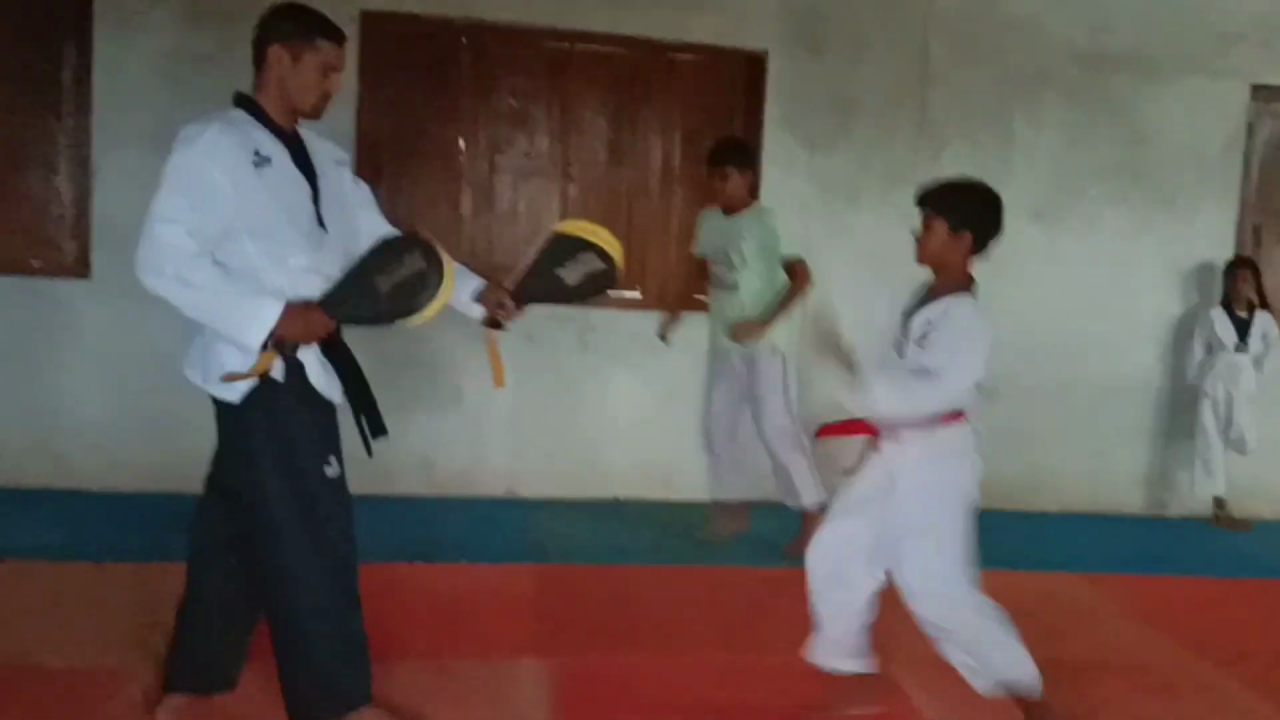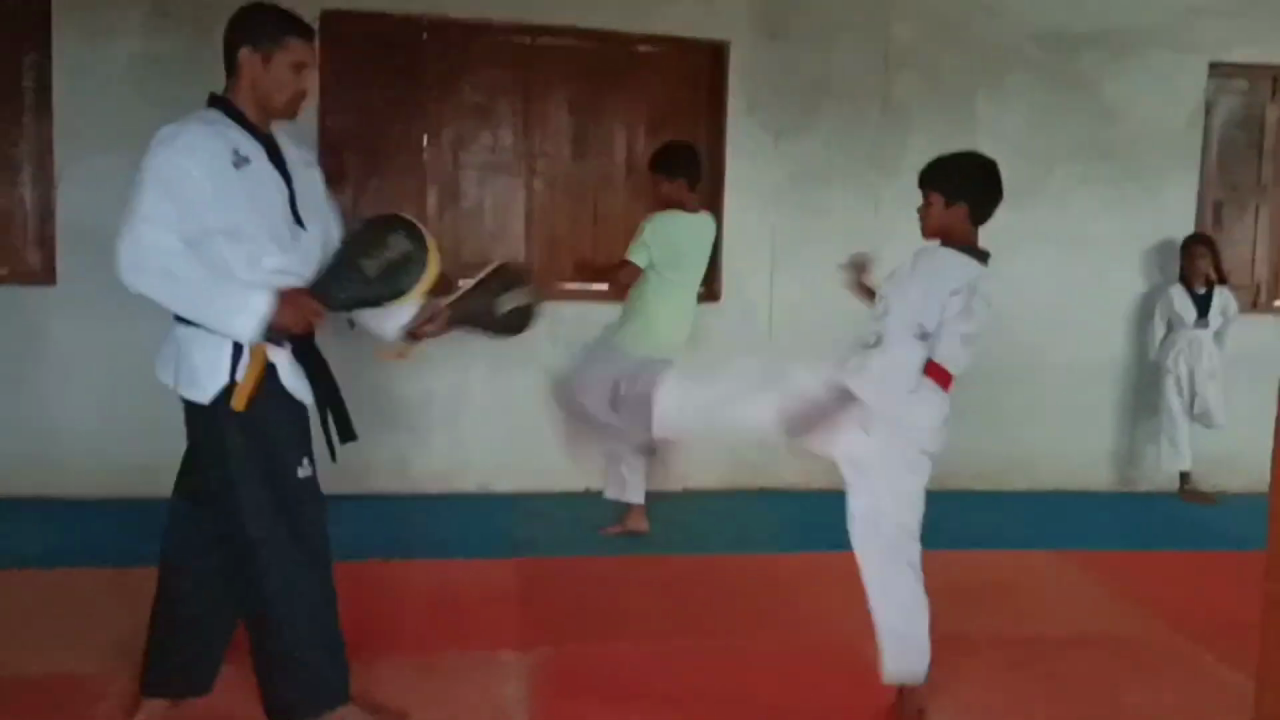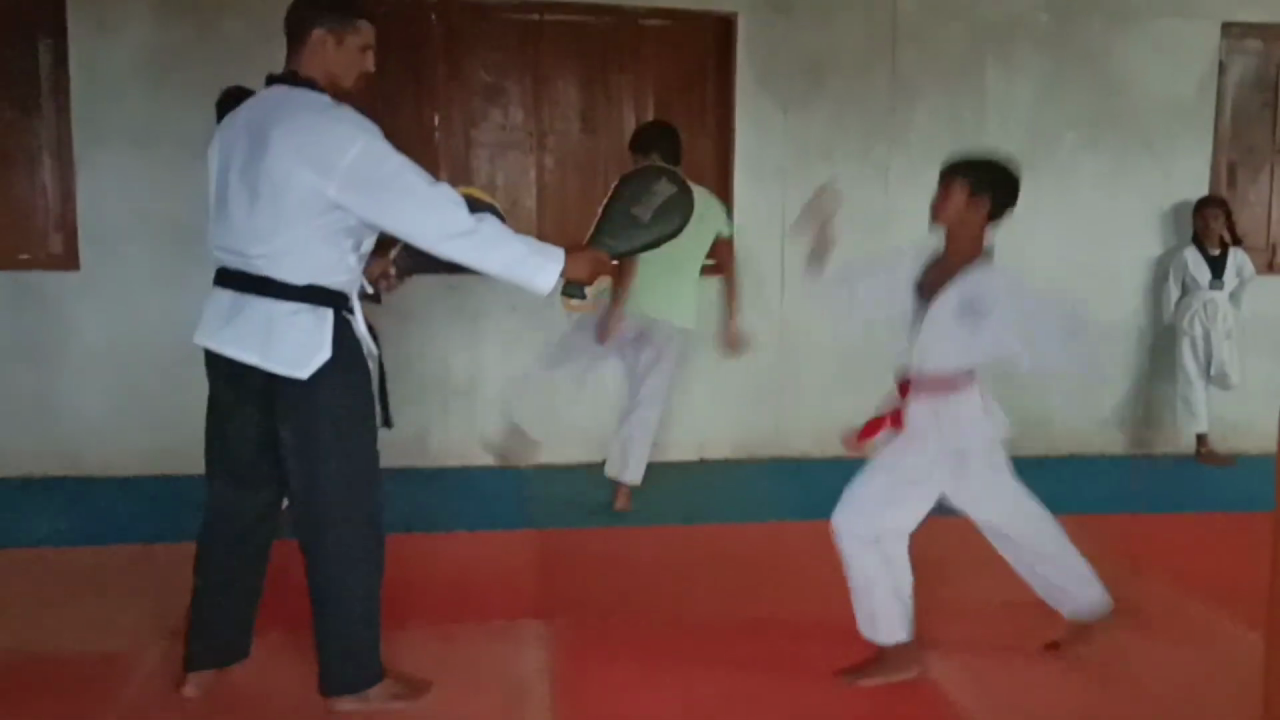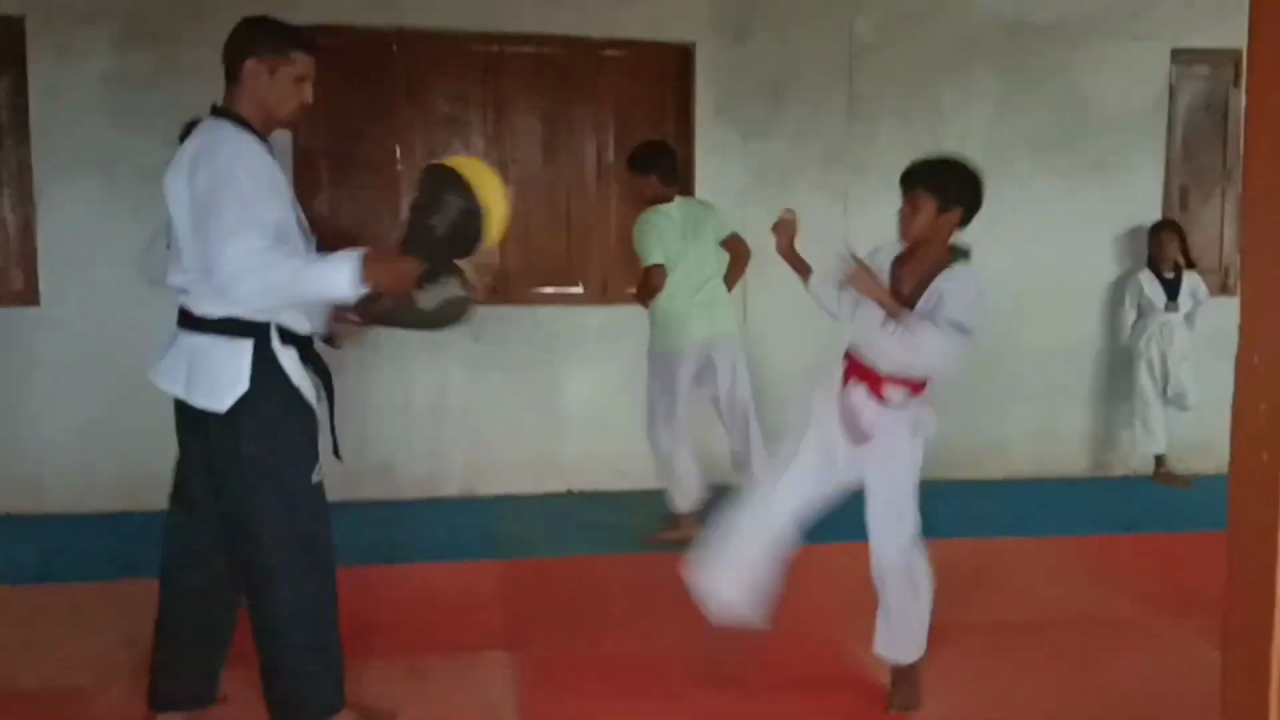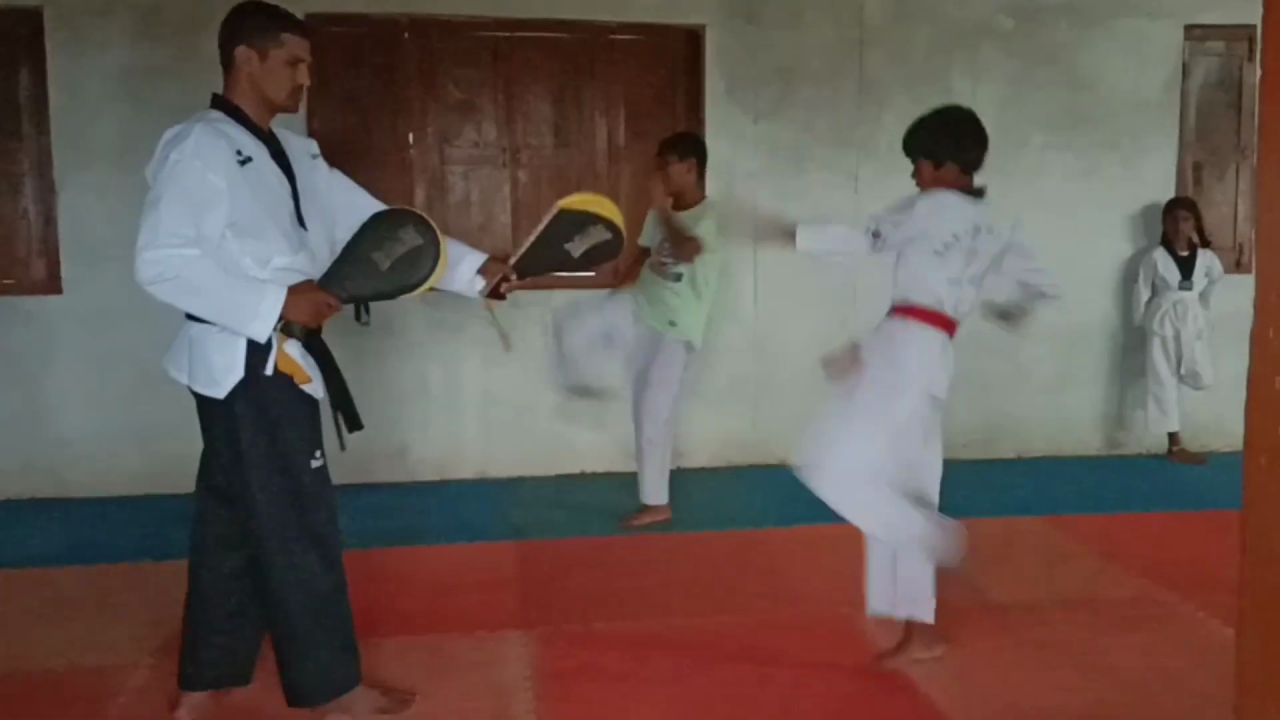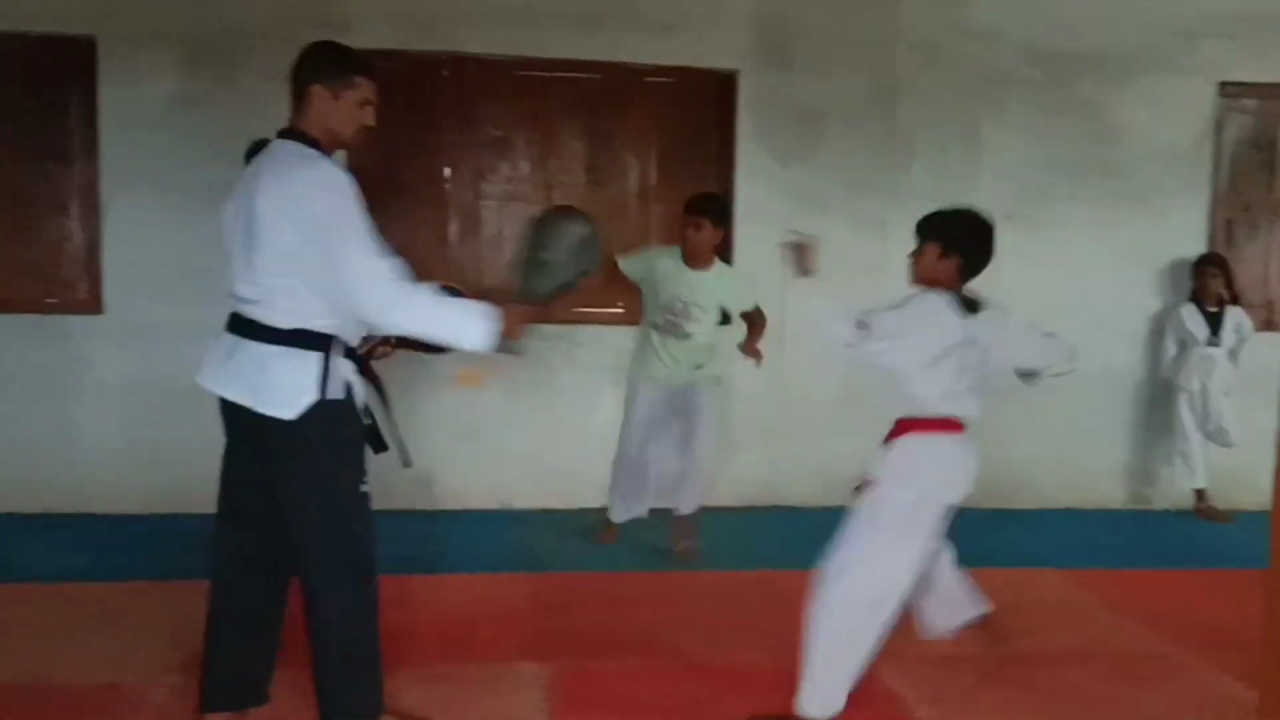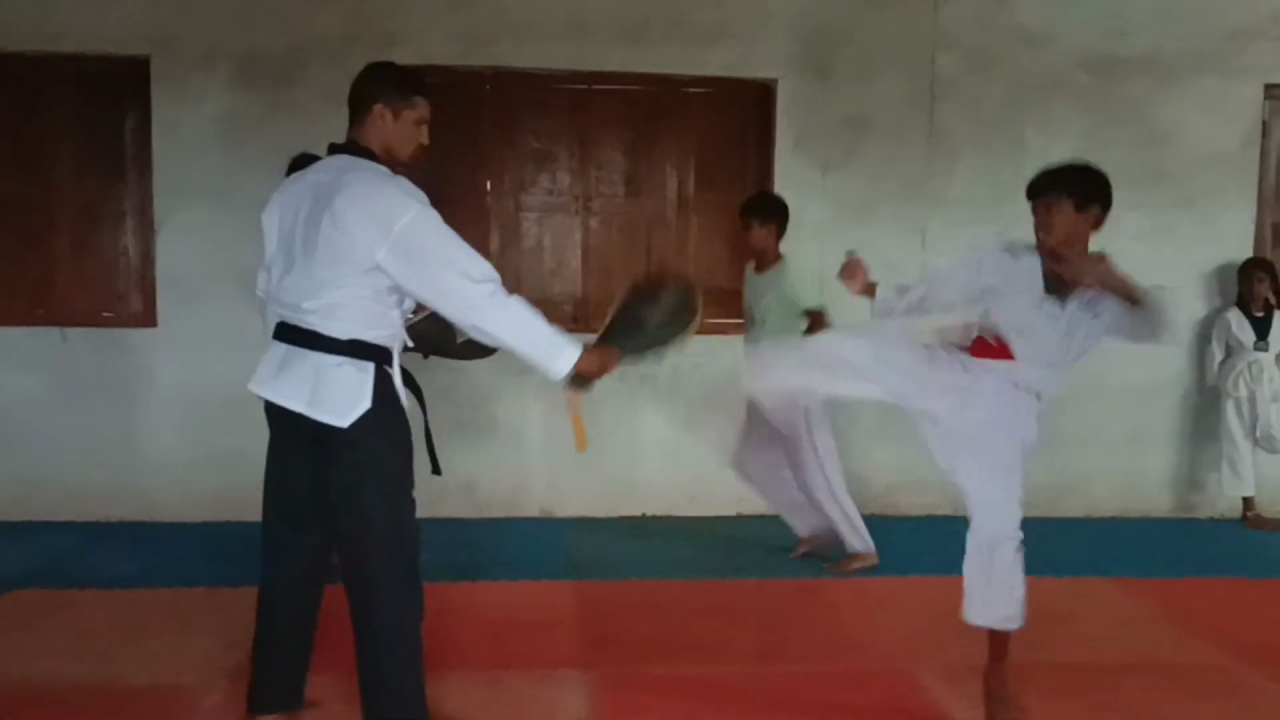
dt=0.5s
person 1, frame 1
left shoulder: (322, 157)
right shoulder: (213, 144)
left elbow: (380, 240)
right elbow: (163, 257)
left wrist: (473, 291)
right wrist: (269, 318)
left hip: (295, 366)
right hip: (262, 368)
left knee: (239, 522)
right knee: (310, 535)
person 1, frame 2
left shoulder: (289, 157)
right shoulder: (189, 146)
left elbow: (332, 256)
right elbow: (143, 258)
left wrist: (406, 313)
right wrist: (261, 307)
left hip: (268, 363)
right hip: (232, 367)
left knee: (210, 523)
right knee: (284, 533)
person 1, frame 3
left shoulder: (240, 122)
right shoulder: (334, 132)
right elbow: (441, 219)
left wrist: (342, 268)
right wrist: (557, 263)
left hip: (238, 327)
right hip: (306, 339)
left knee: (239, 496)
right knee: (341, 511)
left ankle: (207, 657)
right ankle: (353, 676)
person 1, frame 4
left shoulder: (218, 152)
right shoulder: (231, 155)
right elbow: (240, 268)
left wrist: (321, 313)
right wrist: (359, 273)
left hip: (215, 365)
right hip: (246, 372)
left knee: (205, 533)
right knee: (290, 542)
person 1, frame 5
left shoulder: (289, 154)
right shoulder: (195, 150)
left elbow: (372, 227)
right elbow: (162, 263)
left wrist: (477, 266)
right wrist: (276, 302)
left hip: (265, 364)
right hip: (247, 364)
left knee: (237, 520)
right knee: (297, 524)
person 1, frame 6
left shoulder: (265, 173)
right shoulder: (315, 180)
right elbow: (372, 290)
right wrist: (488, 322)
left hip: (253, 374)
right hip: (302, 383)
left knee: (251, 538)
right knee: (334, 549)
person 1, frame 7
left shoulder: (296, 189)
right shoulder: (390, 198)
left elbow: (270, 287)
right elbow: (476, 295)
right wrist: (572, 355)
left hip: (295, 380)
right hip: (355, 392)
left knee: (294, 545)
right knee: (383, 559)
person 2, frame 1
left shoulder: (963, 319)
right shoulder: (932, 301)
left elbow: (922, 399)
left hip: (933, 463)
right hip: (900, 458)
left knee: (938, 595)
right knee: (833, 555)
person 2, frame 2
left shoulder: (934, 264)
right shoulder: (976, 272)
left elbow: (902, 349)
left wrist: (828, 408)
right wrist: (874, 294)
left hip: (870, 393)
right hip: (922, 414)
left knee: (742, 393)
right knee: (889, 552)
person 2, frame 3
left shoulder: (996, 288)
right shoulder: (926, 267)
left elbow: (1057, 341)
right elbow: (873, 300)
right wrist: (825, 261)
left hip: (949, 424)
right hip: (925, 417)
left knee: (861, 523)
right knee: (1015, 519)
left ankle: (897, 649)
right ankle: (1086, 610)
person 2, frame 4
left shoulder: (964, 285)
right shoulder: (887, 260)
left elbow: (930, 356)
right elbow: (844, 305)
left wrist: (887, 302)
right wrist: (792, 258)
left hip: (897, 420)
right hip: (847, 402)
left knee: (895, 545)
right knee: (776, 507)
left ankle: (905, 665)
right ankle: (728, 603)
person 2, frame 5
left shoulder: (929, 205)
right shoulder: (991, 226)
left elbow: (867, 238)
right elbow: (1036, 286)
right wrist: (1000, 312)
left hip: (903, 348)
right hip: (930, 355)
left knee: (833, 466)
right knee: (902, 489)
left ankle: (930, 539)
right ankle: (917, 627)
person 2, frame 6
left shoulder: (925, 310)
right shoulder: (992, 322)
left elbow: (853, 337)
right elbow: (1057, 356)
right wrist: (1016, 367)
left hip: (918, 462)
right hip: (951, 457)
left knee: (851, 582)
right knee: (918, 553)
right ankle: (971, 616)
person 2, frame 7
left shoulder: (1109, 293)
right shoulder: (1008, 259)
left elbow: (1149, 326)
right elbow: (935, 290)
left wrist: (1119, 288)
right wrist: (870, 289)
left hip: (1011, 400)
right hip: (959, 380)
left knee: (996, 525)
right knee: (848, 355)
left ankle: (997, 664)
person 3, frame 1
left shoulder: (764, 221)
right shoulder: (707, 220)
left elbow: (800, 276)
left wrist: (763, 324)
right wrist: (677, 313)
left hip: (761, 344)
right hip: (725, 344)
left knee: (776, 427)
right knee: (718, 425)
left ankle: (812, 509)
right ankle: (733, 508)
person 3, frame 2
left shoulder: (660, 223)
right shoulder: (707, 224)
left elbow: (623, 277)
left wrist: (589, 269)
left hip: (640, 333)
right hip: (670, 339)
left knee: (577, 391)
right knee: (620, 412)
left ankle: (645, 438)
right ankle: (635, 513)
person 3, frame 3
right shoulder: (710, 202)
left elbow: (632, 253)
right elbow: (726, 263)
left wrist: (615, 309)
right wrist: (730, 322)
left hip: (633, 308)
right hip: (676, 319)
left knee: (553, 362)
right knee: (648, 402)
left ankle: (520, 439)
right ankle: (623, 490)
person 3, frame 4
left shoulder: (650, 222)
right shoulder: (704, 210)
left elbow: (655, 281)
right elbow: (741, 252)
left wrist: (641, 296)
left hip: (675, 338)
right hip: (722, 329)
left knee: (668, 430)
right knee: (740, 415)
left ankle: (687, 516)
person 3, frame 5
left shoulder: (708, 216)
right shoulder: (661, 214)
left elbow: (687, 252)
right elbow: (637, 258)
left wrist: (665, 211)
left hip: (676, 330)
right hip: (641, 310)
left knee: (653, 413)
right knee: (569, 330)
left ankle: (656, 504)
right ankle: (586, 382)
person 3, frame 6
left shoulder: (726, 281)
right shoulder: (656, 259)
left elbow: (755, 316)
right elbow: (615, 270)
left wrist: (751, 341)
left hip: (696, 376)
right hip: (651, 373)
left knee: (699, 444)
right knee: (632, 449)
left ankle: (685, 515)
right ankle: (618, 516)
person 3, frame 7
left shoulder: (787, 278)
right shoulder: (751, 272)
left elbow: (821, 324)
left knee: (815, 472)
right knee: (753, 462)
left ankle: (861, 548)
right ankle: (816, 529)
person 4, frame 1
right shoulder: (1213, 316)
right elbow: (1197, 352)
right wrist: (1198, 381)
left hip: (1243, 386)
right hip: (1215, 386)
left knee: (1244, 443)
right knee: (1211, 444)
right ankle: (1220, 507)
person 4, frame 2
left shoulder: (1221, 294)
right shoulder: (1172, 294)
left elbow: (1231, 319)
right elbow: (1157, 329)
left wrist: (1215, 347)
right wrist: (1160, 360)
left hip: (1206, 362)
right hip: (1178, 362)
left knee: (1212, 418)
right knee: (1176, 419)
right ankle: (1186, 482)
person 4, frame 3
left shoulder: (1237, 256)
right shoulder: (1186, 256)
left elbow: (1247, 280)
right elbow: (1172, 292)
left wrist: (1231, 309)
right wrist: (1173, 324)
left hip: (1222, 324)
right hip: (1193, 324)
left knee: (1228, 380)
right knee: (1193, 382)
right ankle: (1203, 445)
person 4, frame 4
left shoulder: (1190, 278)
right shoulder: (1141, 279)
left elbow: (1200, 303)
right elbow: (1128, 314)
left wrist: (1186, 328)
right wrist: (1131, 344)
left hip: (1177, 345)
right hip: (1150, 345)
left knee: (1184, 400)
right knee: (1150, 403)
right ankle: (1161, 465)
person 4, frame 5
left shoulder: (1205, 257)
right shoulder: (1155, 257)
left elbow: (1215, 279)
right elbow: (1142, 293)
left wrist: (1200, 308)
right wrist: (1144, 322)
left hip: (1192, 324)
right hip: (1163, 324)
left knee: (1201, 379)
right knee: (1164, 382)
right ankle: (1175, 445)
person 4, frame 6
left shoulder: (1235, 314)
right shoulder: (1184, 313)
left elbow: (1244, 338)
right elbow: (1169, 348)
left wrist: (1230, 366)
right wrist: (1173, 377)
left hip: (1219, 381)
right hip: (1191, 380)
left knee: (1226, 437)
right knee: (1191, 437)
right ankle: (1202, 500)
person 4, frame 7
right shoulder: (1229, 318)
right elbow: (1215, 354)
right wrist: (1218, 384)
right hip: (1237, 387)
right knee: (1238, 445)
right ankle: (1250, 510)
